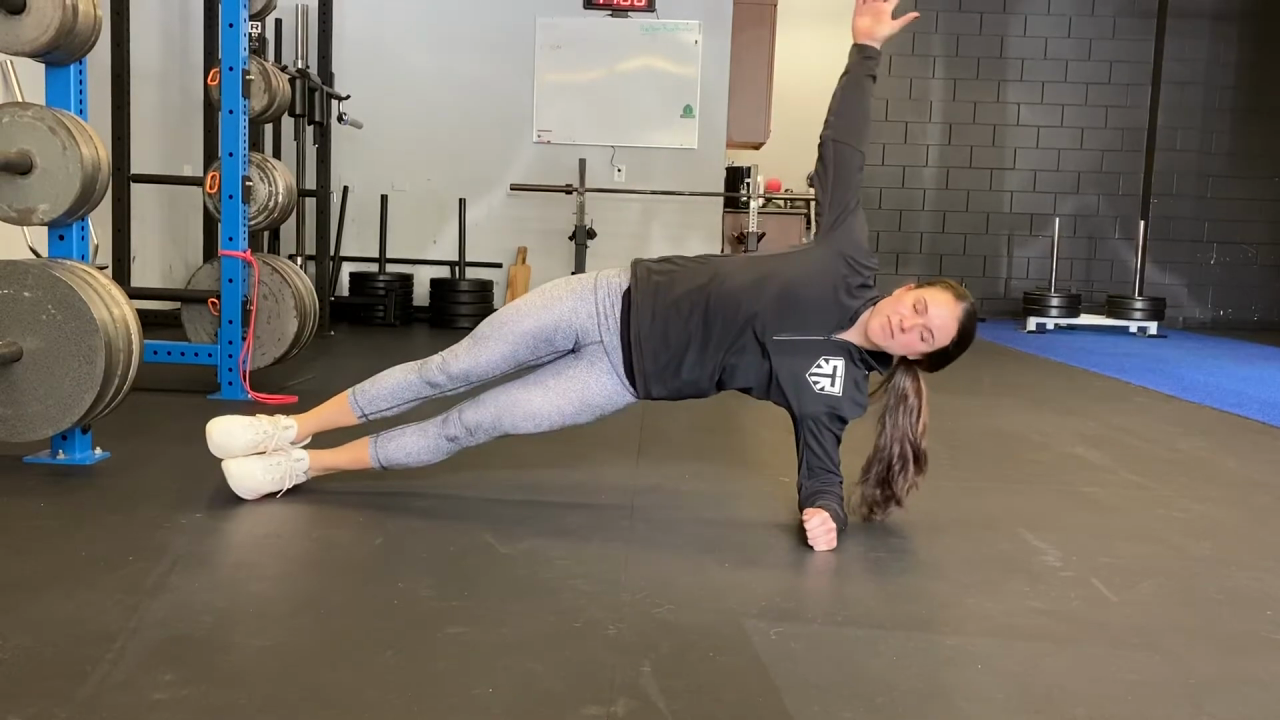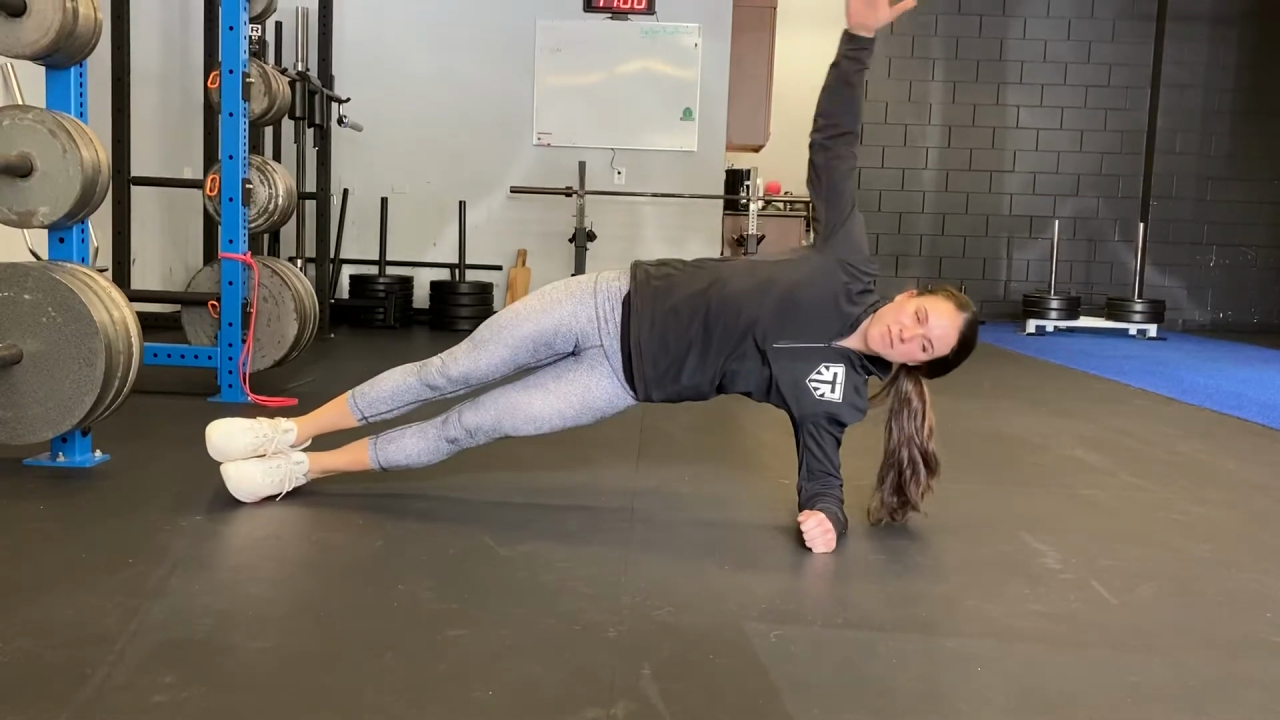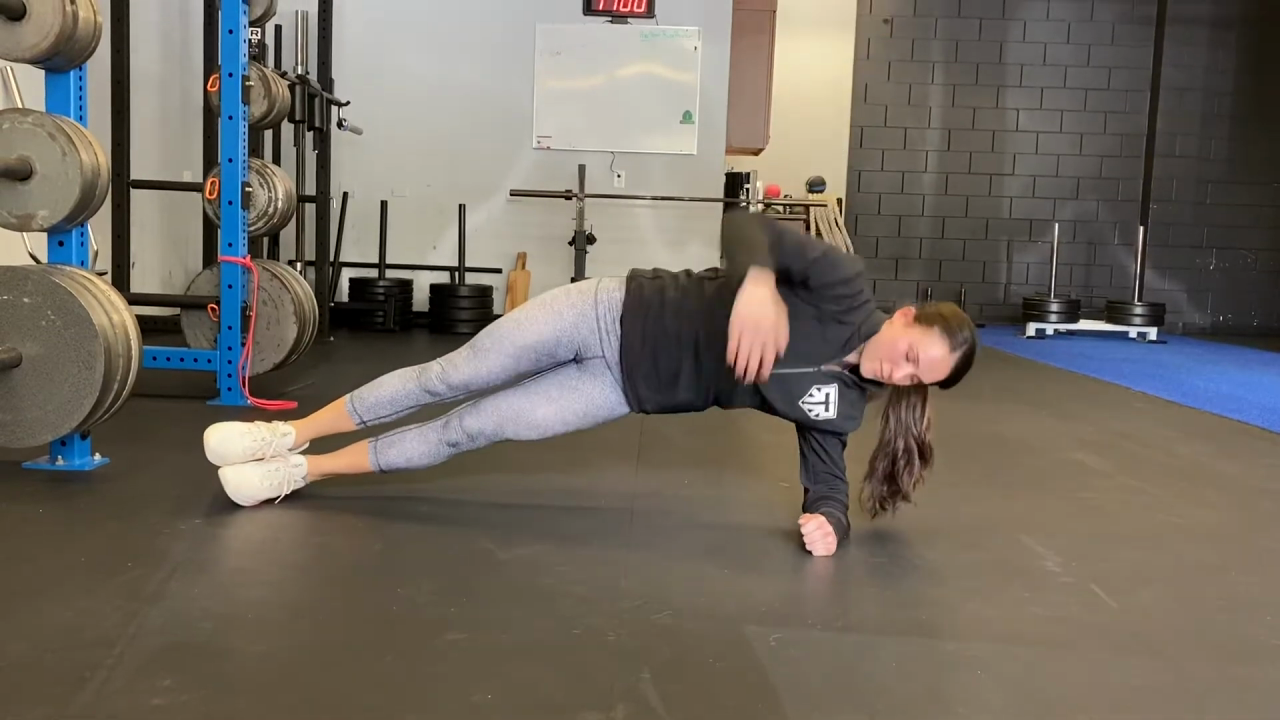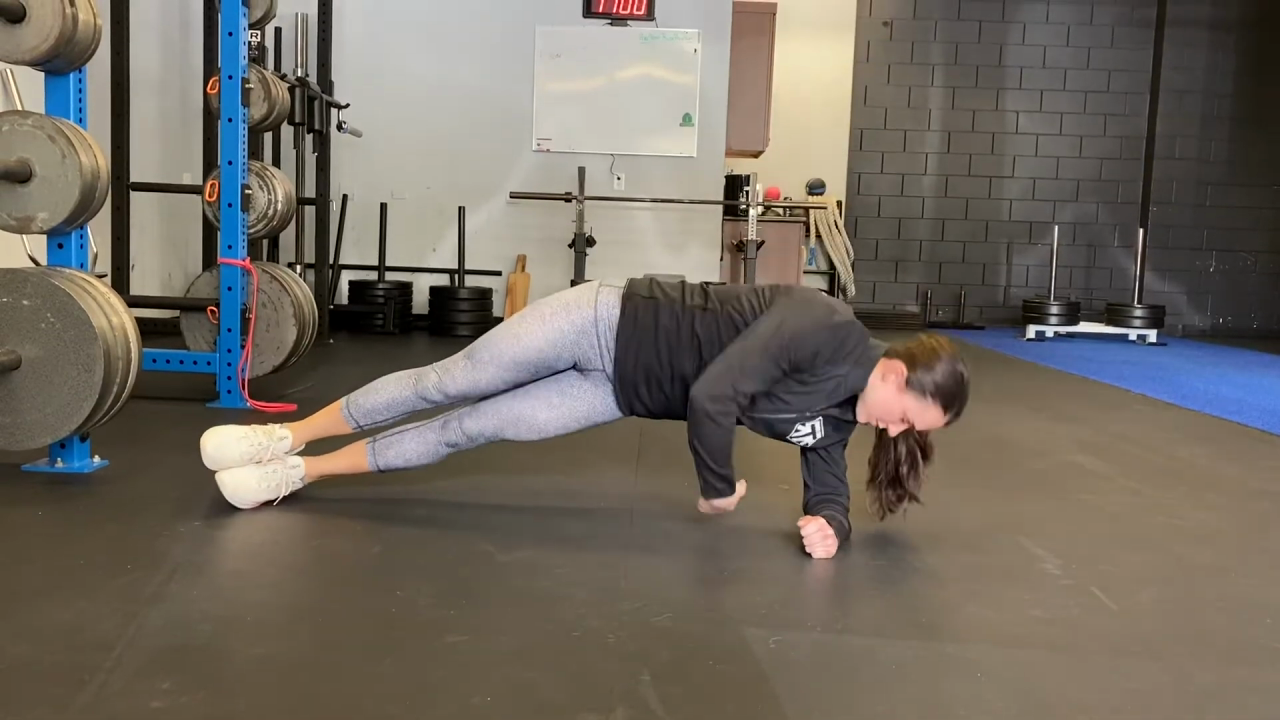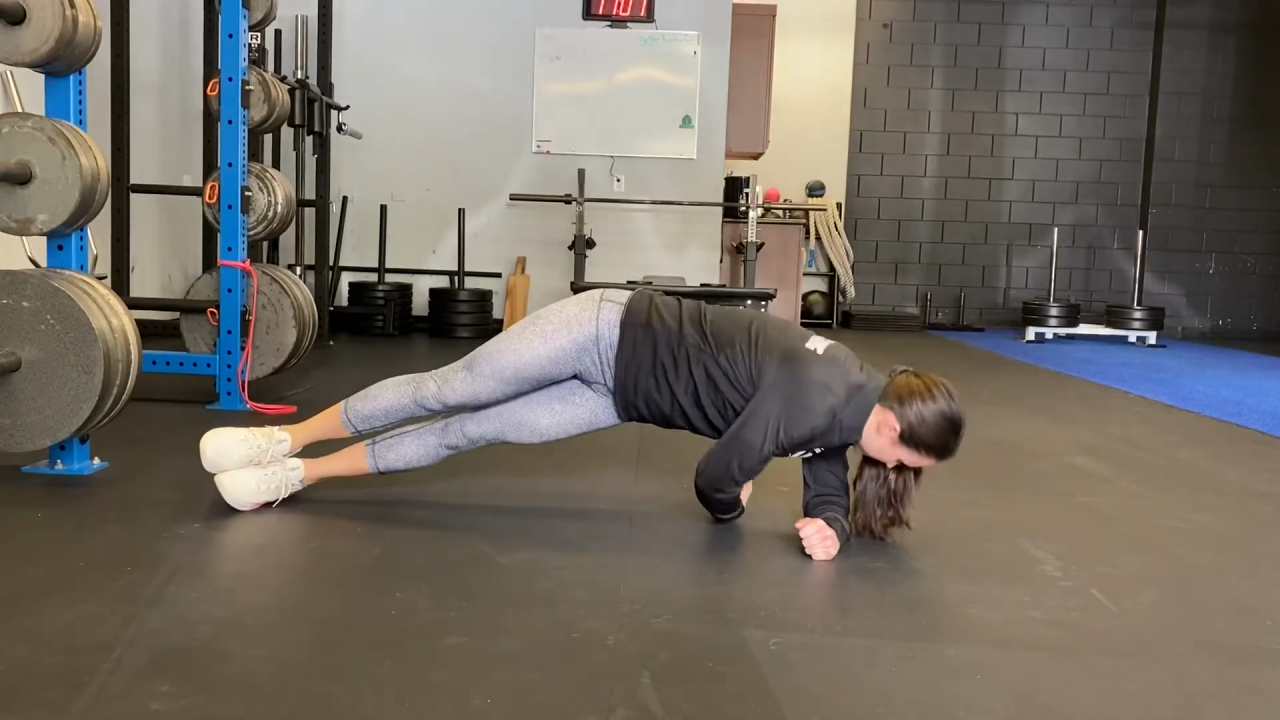
dt=0.3s
person 1, frame 1
left shoulder: (836, 387)
right shoulder: (852, 265)
left elbow: (820, 462)
right elbow: (839, 149)
left wrist: (823, 513)
left hip: (628, 374)
right hip: (615, 299)
left knee: (468, 426)
right knee: (447, 373)
left ankle: (304, 466)
right ankle: (289, 429)
person 1, frame 2
left shoulder: (838, 394)
right shoulder: (850, 269)
left elbow: (820, 466)
right elbow: (832, 148)
left wrist: (822, 515)
left hip: (627, 377)
right hip: (613, 303)
left knee: (467, 427)
right knee: (445, 376)
left ankle: (303, 467)
right ankle: (288, 433)
person 1, frame 3
left shoulder: (838, 407)
right shoulder: (844, 295)
left elbow: (823, 474)
right elbow: (752, 225)
left wrist: (822, 516)
right wrist: (758, 283)
left hip: (629, 390)
right hip: (617, 314)
left knee: (465, 430)
right knee: (448, 378)
left ankle: (302, 472)
right ankle: (288, 433)
person 1, frame 4
left shoulder: (833, 415)
right shoulder: (827, 329)
left elbow: (825, 477)
right elbow: (712, 394)
left wrist: (828, 523)
right wrist: (719, 492)
left hip: (619, 393)
right hip: (609, 321)
left knee: (469, 428)
right knee: (445, 382)
left ankle: (298, 473)
right ankle: (284, 437)
person 1, frame 5
left shoulder: (839, 421)
right shoulder: (818, 390)
left elbow: (826, 482)
right elbow: (717, 477)
left wrist: (827, 526)
right wrist: (730, 512)
left hip: (617, 398)
right hip: (608, 332)
left knee: (467, 432)
right knee: (446, 391)
left ankle: (298, 474)
right ankle: (285, 438)
